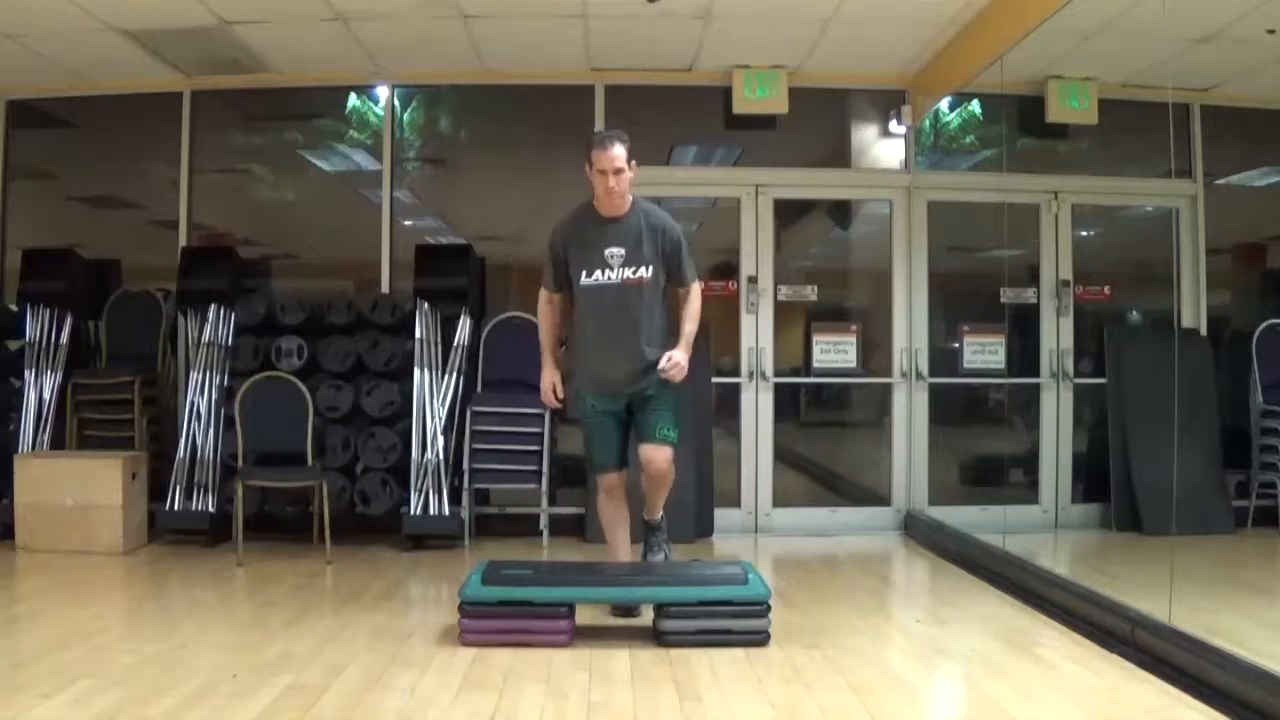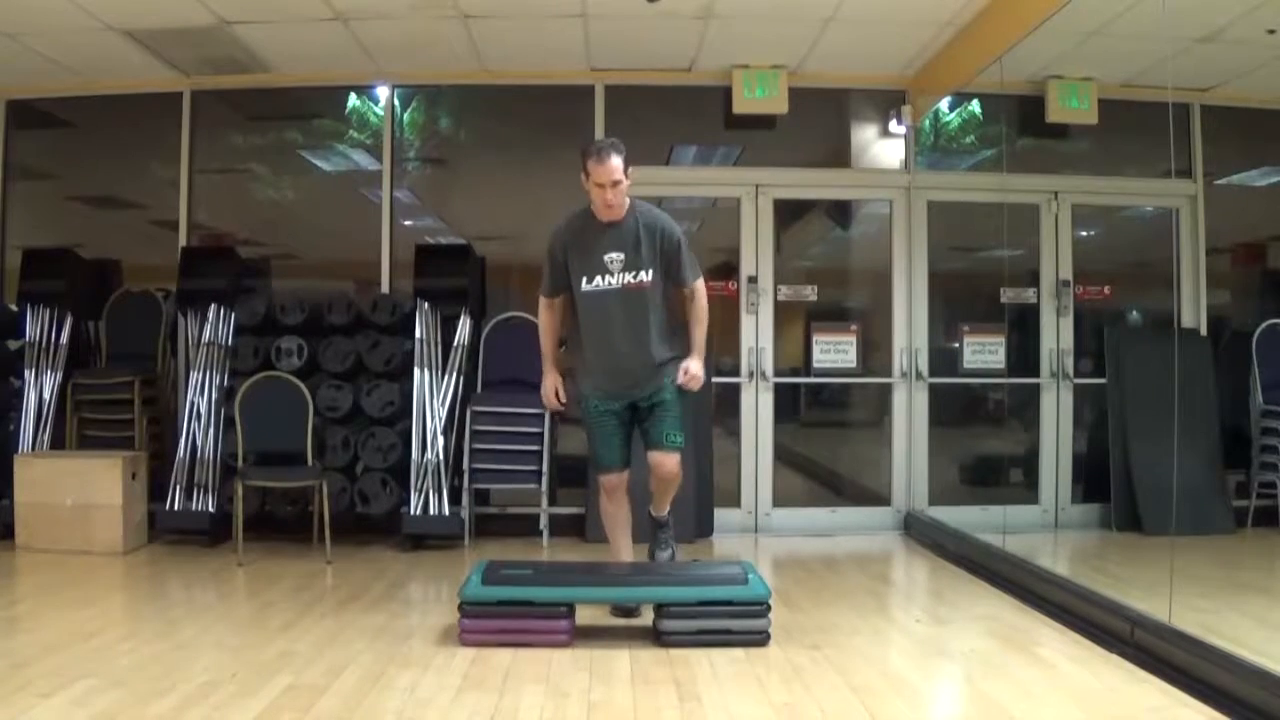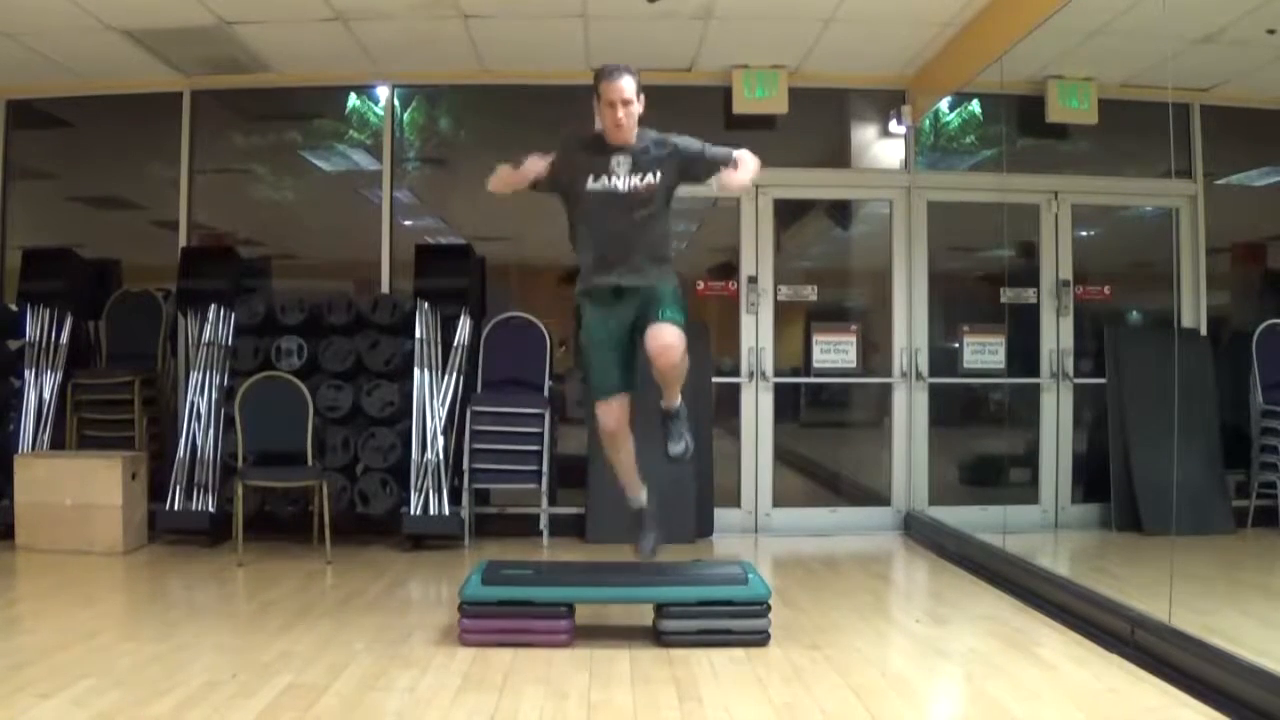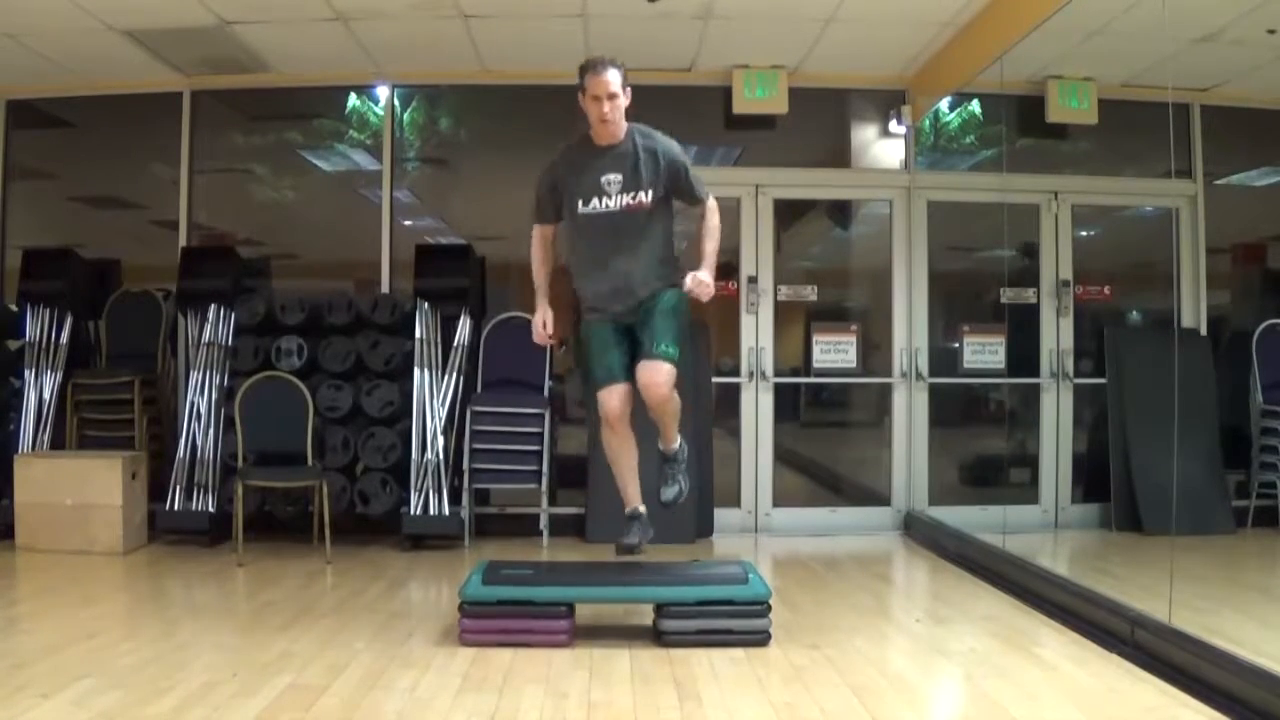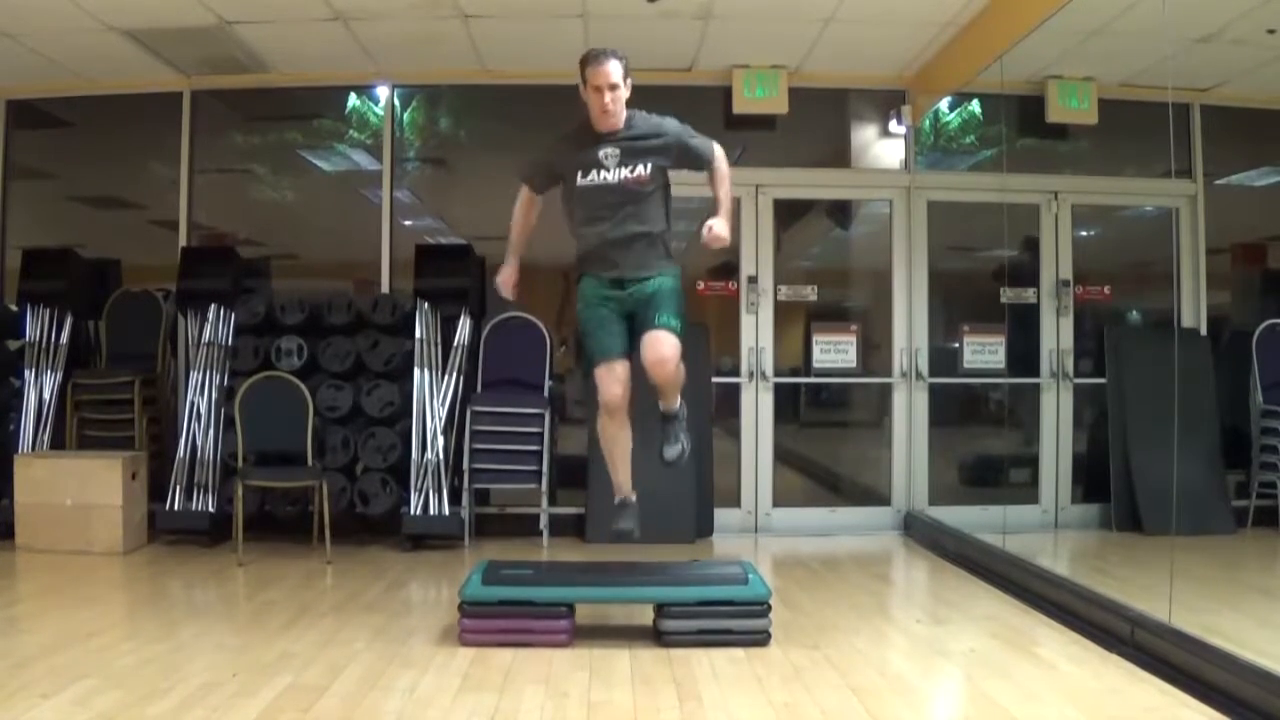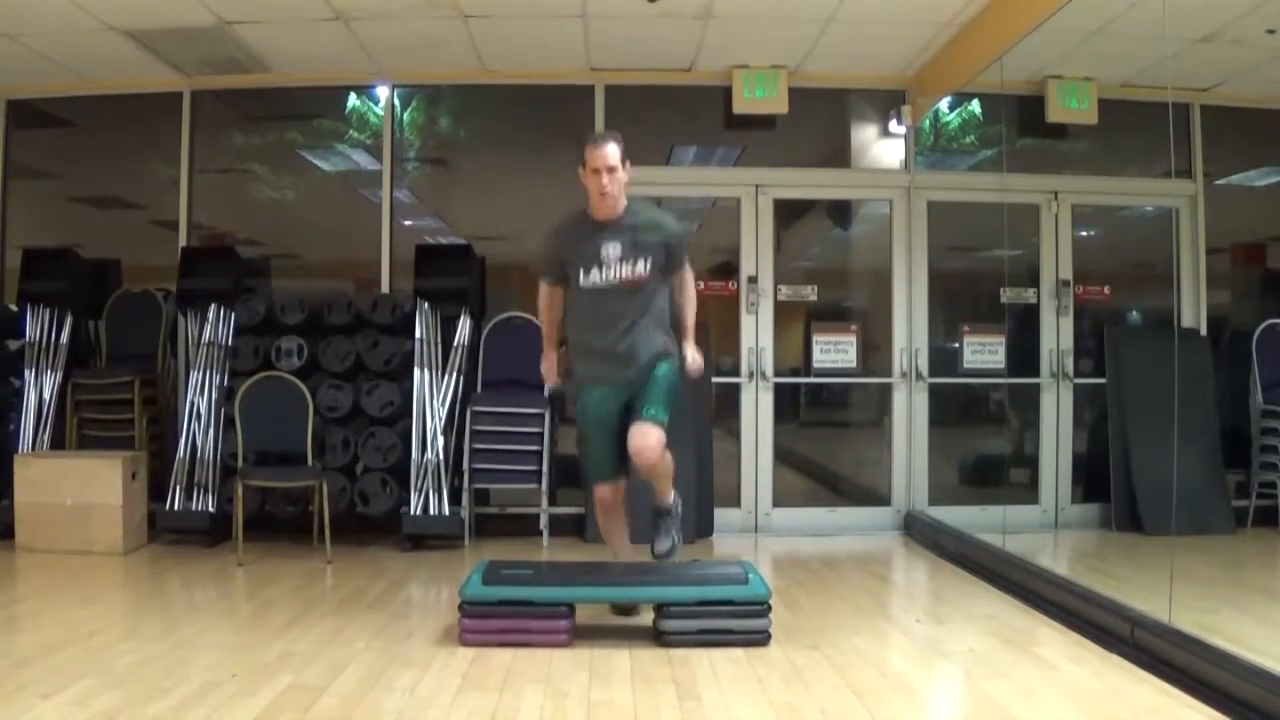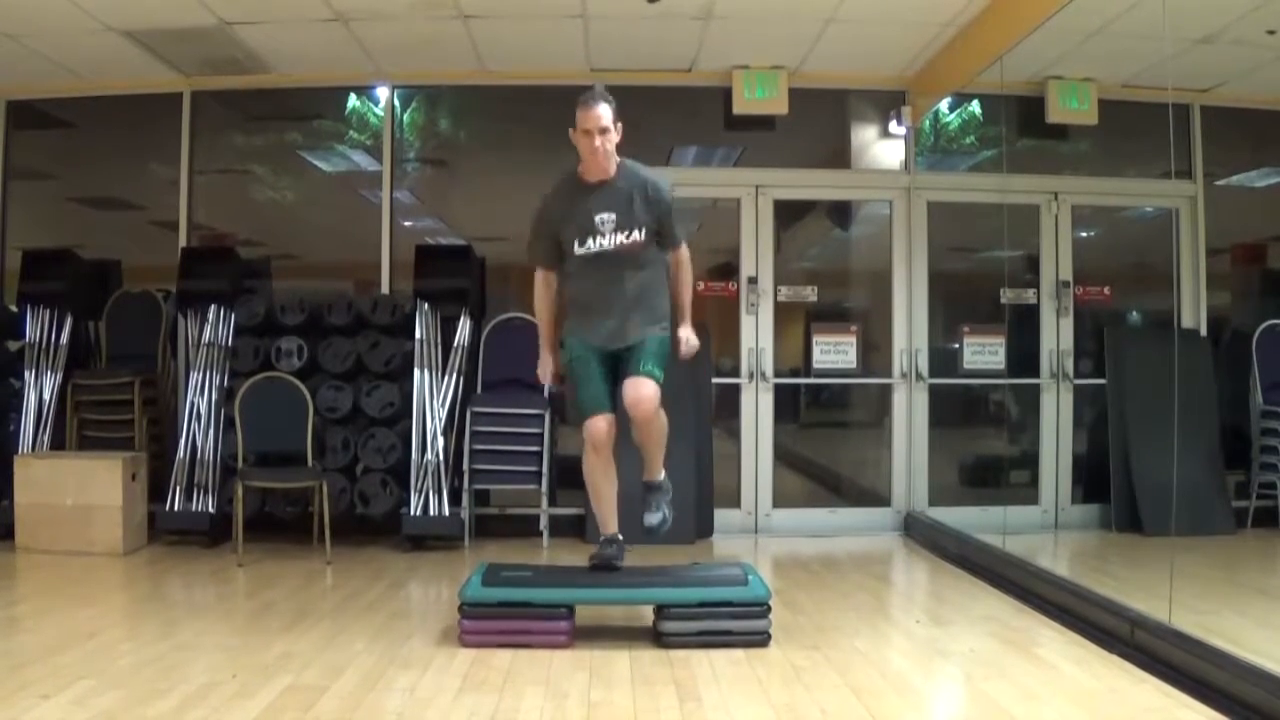
dt=0.7s
person 1, frame 1
left shoulder: (661, 226)
right shoulder: (568, 232)
left elbow: (690, 290)
right elbow: (551, 298)
left wrist: (683, 346)
right wrist: (549, 363)
left hip: (652, 372)
right hip: (594, 380)
left knee: (656, 459)
right knee: (610, 481)
left ankle: (655, 521)
person 1, frame 2
left shoulder: (660, 228)
right shoulder: (566, 238)
left elbow: (694, 289)
right elbow: (550, 304)
left wrist: (695, 352)
right wrist: (549, 368)
left hip: (658, 372)
right hip: (599, 383)
left knee: (667, 466)
right knee: (611, 481)
left ankle: (661, 517)
person 1, frame 3
left shoulder: (668, 149)
right shoulder: (571, 153)
left elbow: (745, 160)
right elbow: (498, 185)
left wrist: (740, 173)
right wrist: (522, 172)
left hip: (655, 285)
right hip: (600, 296)
left knee: (666, 347)
right knee: (611, 419)
left ankle: (672, 407)
right ankle: (639, 503)
person 1, frame 4
left shoulder: (661, 152)
right shoulder: (563, 167)
left elbow: (707, 208)
right elbow: (543, 234)
left wrist: (706, 269)
right wrist: (541, 304)
left hip: (657, 294)
right hip: (600, 307)
left knee: (655, 387)
right knee: (612, 408)
left ankle: (672, 449)
right ankle: (635, 513)
person 1, frame 5
left shoulder: (662, 132)
right shoulder: (564, 148)
left elbow: (715, 157)
right elbow: (530, 192)
left wrist: (722, 217)
right wrist: (513, 261)
left hip: (654, 274)
right hip: (599, 282)
left knee: (661, 363)
right knee: (612, 394)
left ankle: (672, 409)
right ankle: (624, 500)
person 1, frame 6
left shoulder: (660, 227)
right shoulder: (564, 237)
left elbow: (682, 278)
right elbow: (550, 292)
left wrist: (689, 343)
right wrist: (549, 352)
left hip: (654, 363)
right hip: (596, 378)
left knee: (645, 449)
right knee: (605, 493)
left ankle: (667, 502)
person 1, frame 7
left shoulder: (650, 188)
right shoulder: (557, 204)
left elbow: (677, 256)
right elbow: (545, 279)
left wrist: (685, 323)
right wrist: (546, 350)
left hip: (645, 326)
right hip: (586, 336)
left knee: (641, 401)
right knee: (597, 434)
left ankle: (655, 478)
right ankle: (609, 537)
